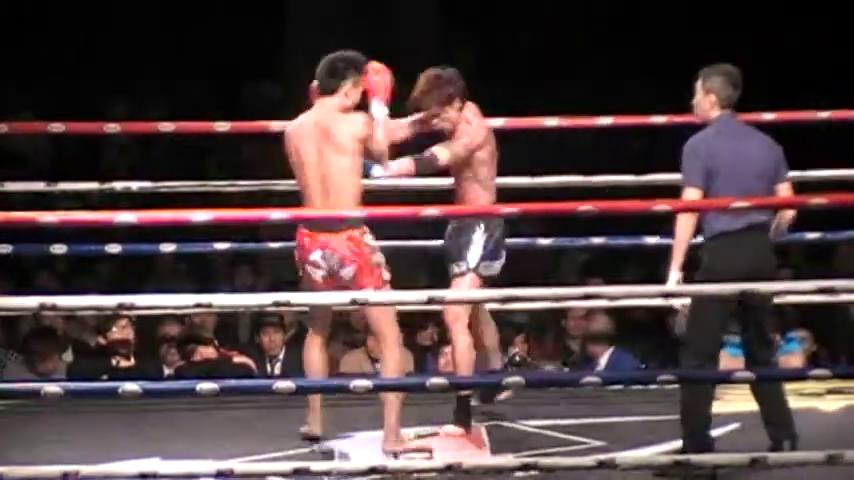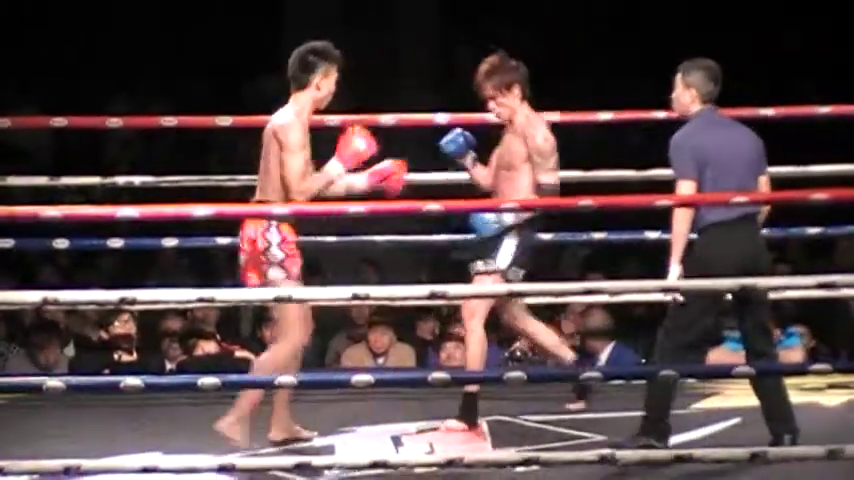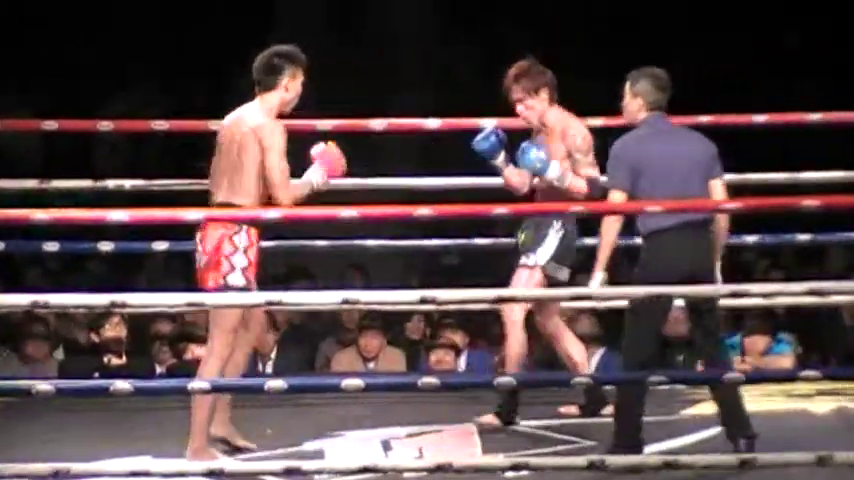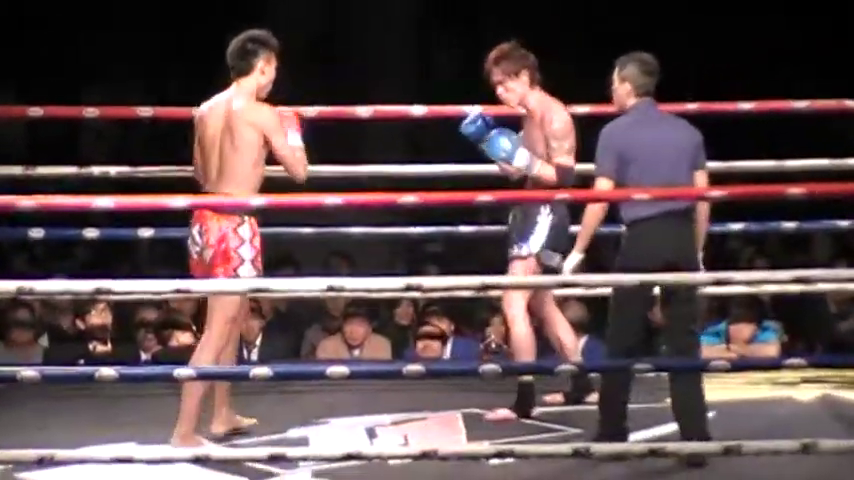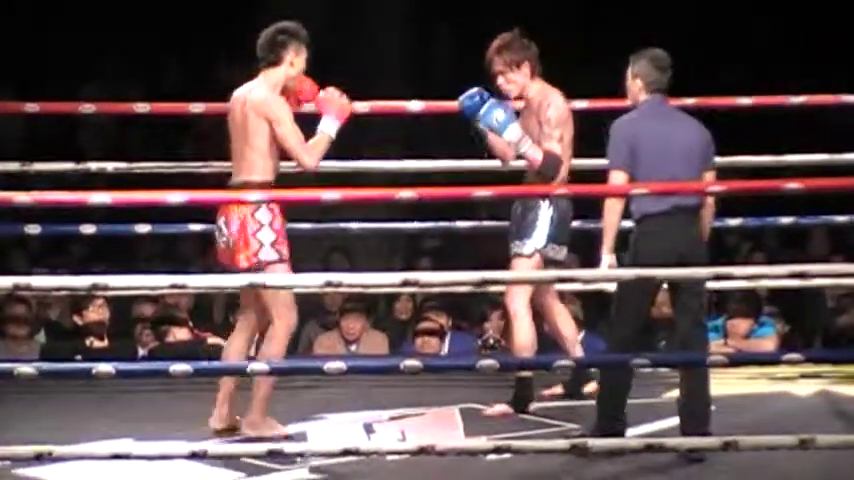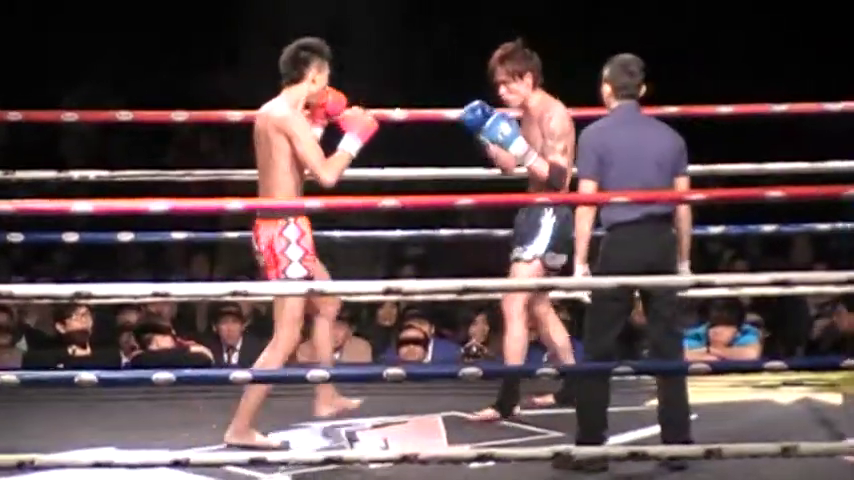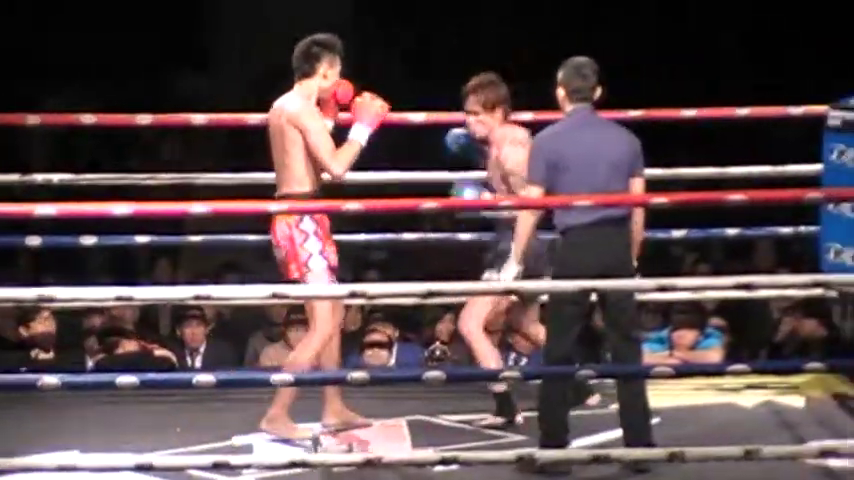
dt=0.3s
person 1, frame 1
left shoulder: (294, 130)
right shoulder: (356, 123)
right elbow: (385, 146)
right wrist: (379, 104)
left hip: (312, 240)
right hip: (351, 241)
left knee: (317, 330)
right knee: (389, 339)
left ankle: (314, 418)
right ankle: (392, 434)
person 1, frame 2
left shoulder: (289, 120)
right shoulder: (291, 125)
left elbow: (314, 184)
right elbow: (298, 192)
left wrist: (366, 177)
right wrist: (341, 161)
left hip: (274, 233)
right hip: (270, 235)
left knee: (294, 329)
right knee: (293, 338)
left ankle: (281, 424)
right ankle: (235, 419)
person 1, frame 3
left shoulder: (234, 119)
right shoulder: (270, 127)
right elbow: (284, 197)
right wrist: (320, 171)
left hip: (221, 230)
right hip: (234, 236)
left knee: (251, 327)
right knee: (221, 344)
left ankle: (221, 422)
right ankle: (198, 445)
person 1, frame 4
left shoulder: (206, 110)
right shoulder: (260, 113)
right elbow: (299, 172)
right wrist: (292, 133)
left hip: (206, 221)
right hip: (234, 225)
left knee: (226, 324)
right knee: (218, 333)
left ankle: (222, 415)
right ankle: (186, 432)
person 1, frame 5
left shoulder: (241, 95)
right shoulder: (270, 99)
right elbow: (307, 159)
left wrist: (291, 107)
right wrist: (331, 119)
left hip: (235, 210)
right hip: (256, 211)
left knee: (251, 317)
right knee: (284, 320)
left ankle: (223, 410)
right ankle: (255, 418)
person 1, frame 6
left shoulder: (268, 113)
right shoulder: (289, 116)
right elbow: (326, 176)
left wrist: (318, 124)
right wrist: (354, 138)
left hip: (279, 225)
right hip: (286, 228)
left knee: (328, 305)
right knee: (285, 337)
left ankle: (327, 398)
right ankle: (241, 425)
person 1, frame 7
left shoulder: (283, 107)
right shoulder: (301, 109)
right elbow: (335, 166)
left wrist: (328, 116)
right wrist: (364, 126)
left hip: (294, 219)
right hip: (301, 221)
left knee: (331, 316)
right knee: (323, 326)
left ankle: (334, 409)
right ankle: (277, 414)
person 2, frame 1
left shoulder: (700, 145)
right shoulder: (767, 145)
left elbow: (689, 211)
right elbow: (787, 210)
left wrist: (675, 267)
left hip: (723, 254)
right hip: (760, 253)
left knee: (699, 354)
right knee: (761, 350)
left ankle: (697, 447)
right ankle: (783, 438)
person 2, frame 2
left shoulder: (686, 138)
right shoulder: (748, 137)
left elbow: (684, 203)
right elbow: (763, 201)
left wrist: (675, 262)
left hip: (713, 246)
right hip: (751, 244)
left knee: (676, 342)
right knee: (760, 342)
left ankle: (653, 433)
right ankle: (783, 430)
person 2, frame 3
left shoulder: (627, 147)
right shoulder: (701, 143)
left elbow: (615, 214)
right elbow: (722, 208)
left wrist: (599, 270)
right wrist: (715, 261)
left hip: (660, 251)
right hip: (698, 251)
left knee: (638, 354)
right knee: (713, 346)
left ankle: (627, 446)
right ankle: (741, 433)
person 2, frame 4
left shoulder: (615, 132)
right shoulder: (687, 131)
left elbow: (600, 200)
right elbow: (702, 199)
left wrist: (578, 250)
right wrist: (697, 251)
left hip: (642, 240)
right hip: (682, 238)
left knee: (624, 342)
right knee: (684, 341)
left ankle: (612, 436)
right ankle: (694, 436)
person 2, frame 5
left shoulder: (626, 127)
right shoulder: (697, 130)
left elbow: (617, 194)
right elbow: (708, 198)
left wrist: (607, 250)
left hip: (651, 235)
right hip: (690, 235)
left knee: (622, 334)
right knee: (693, 336)
left ankle: (608, 429)
right ankle: (696, 433)
person 2, frame 6
left shoulder: (595, 135)
right shoulder: (669, 136)
left elbow: (587, 203)
right elbow: (682, 205)
left wrist: (580, 260)
right wrist: (683, 259)
left hip: (620, 244)
right hip: (660, 243)
left knee: (598, 347)
right knee: (667, 344)
left ankle: (591, 446)
right ankle: (677, 442)
person 2, frame 7
left shoulder: (549, 140)
right shoulder: (626, 138)
left elbow: (531, 206)
right elbow: (638, 207)
left wrist: (514, 261)
right wrist: (631, 257)
left hip: (577, 247)
right hip: (617, 245)
left knee: (560, 350)
right knee: (626, 346)
left ankle: (554, 448)
right ankle: (639, 445)
person 3, frame 1
left shoulder: (472, 132)
right shoulder: (458, 115)
left elbow: (425, 164)
left wrist: (375, 169)
left hip: (479, 227)
right hip: (467, 223)
left knee: (455, 317)
right knee: (474, 310)
left ankle: (463, 415)
person 3, frame 2
left shoulder: (536, 131)
right shoulder: (510, 130)
left elbow: (549, 194)
right elbow: (490, 181)
left wrist: (505, 218)
right wrist: (466, 157)
left hip: (513, 233)
right hip: (503, 233)
left knee: (472, 314)
right knee: (516, 317)
left ankle: (468, 412)
person 3, frame 3
left shoulder: (572, 130)
right shoulder: (540, 132)
left elbow: (592, 189)
right elbow: (522, 184)
left wrist: (552, 171)
right wrist: (499, 160)
left hip: (557, 228)
right hip: (539, 226)
left knee: (513, 312)
right knee: (548, 321)
left ankle: (508, 405)
right ankle: (595, 397)
person 3, frame 4
left shoulder: (554, 115)
right shoulder: (530, 116)
left elbow: (565, 177)
right elbow: (515, 171)
left wrist: (522, 158)
right wrist: (485, 141)
left hip: (546, 214)
right hip: (531, 212)
left knee: (513, 303)
right knee: (542, 304)
left ankle: (524, 399)
person 3, frame 5
left shoulder: (552, 104)
right shoulder: (529, 105)
left elbow: (551, 167)
right elbow: (507, 155)
left wrist: (513, 132)
right wrist: (483, 122)
left hip: (547, 207)
right hip: (533, 205)
left knee: (516, 300)
right knee: (544, 296)
left ankle: (522, 395)
right ankle: (581, 375)
person 3, frame 6
left shoulder: (553, 115)
right shoulder: (530, 116)
left elbow: (557, 178)
right elbow: (508, 167)
left wrist: (518, 146)
right wrist: (484, 133)
left hip: (549, 216)
right hip: (540, 215)
left knee: (514, 305)
right knee: (537, 306)
left ankle: (506, 400)
person 3, frame 7
left shoulder: (510, 150)
right shoulder: (512, 137)
right elbow: (496, 179)
left wrist: (484, 201)
right wrist: (469, 147)
left hip: (517, 243)
left knee: (469, 324)
right knee: (526, 324)
left ankle: (506, 408)
